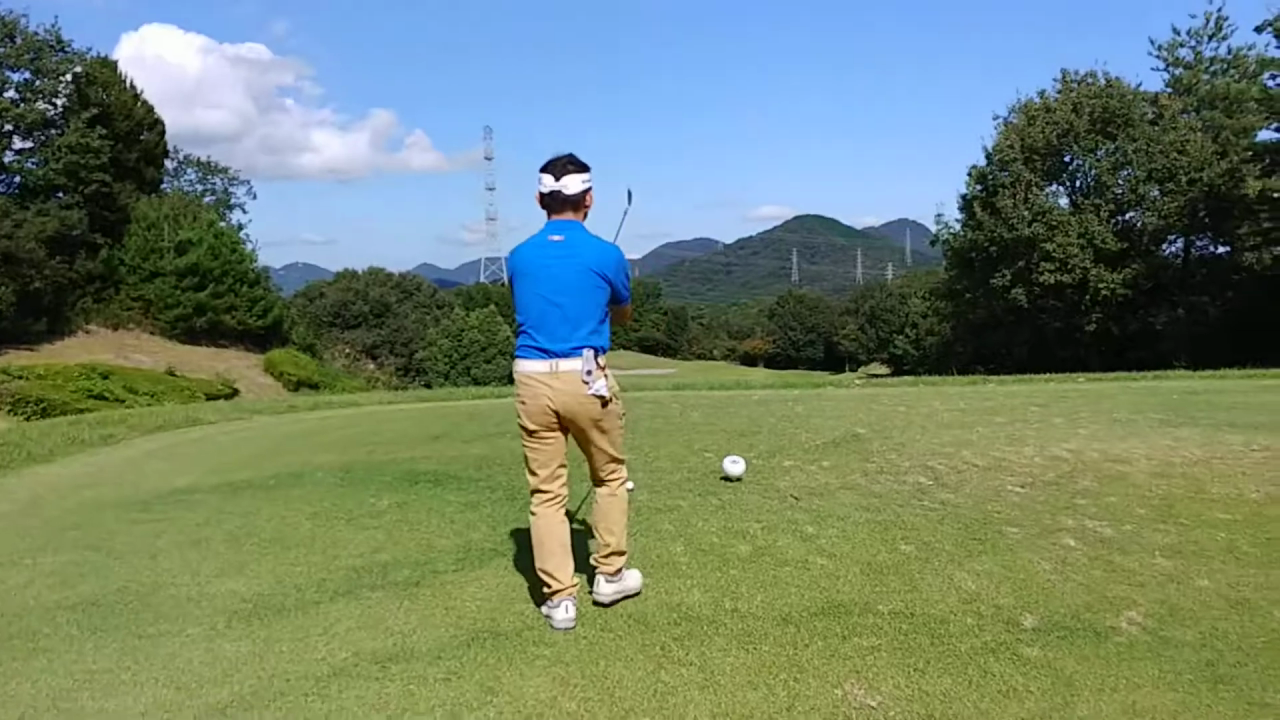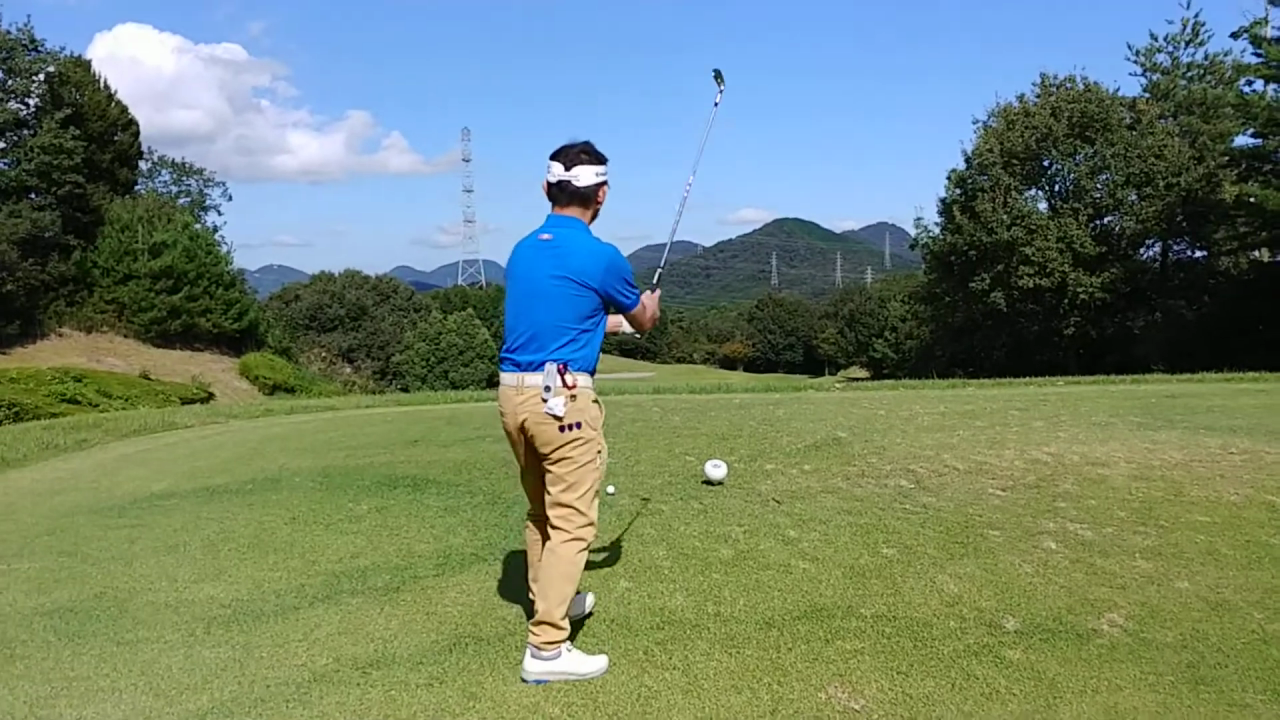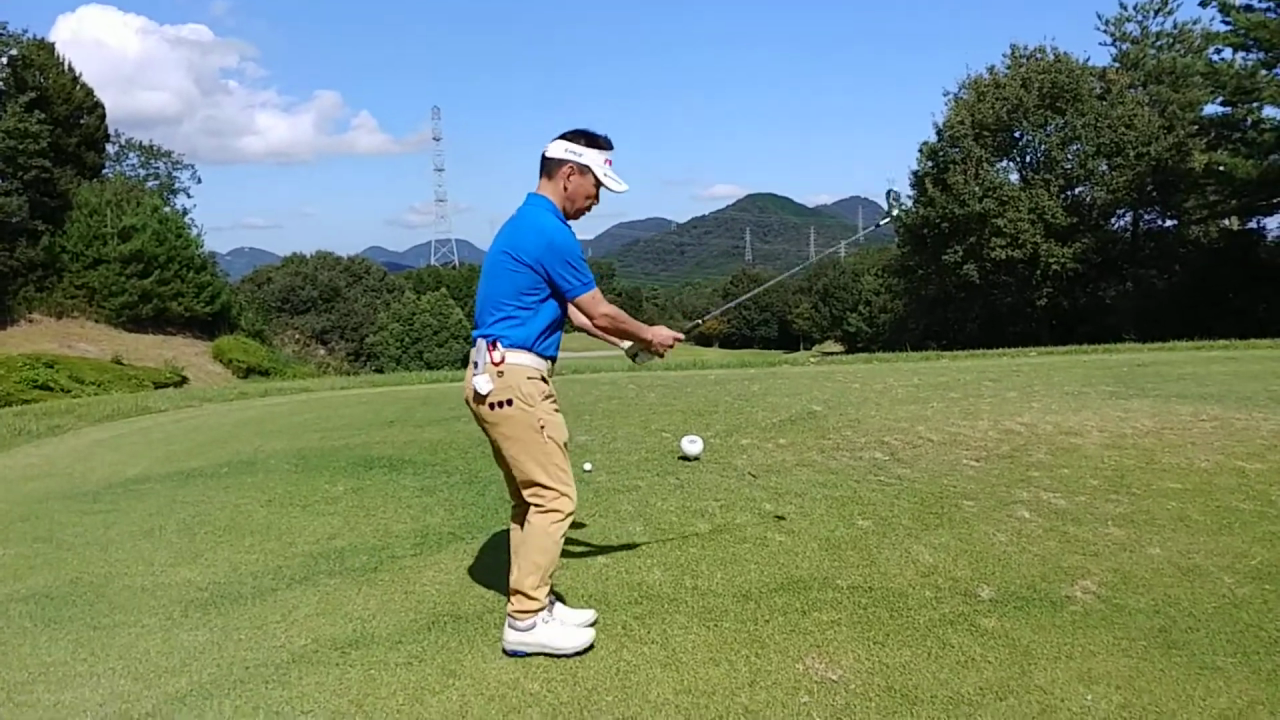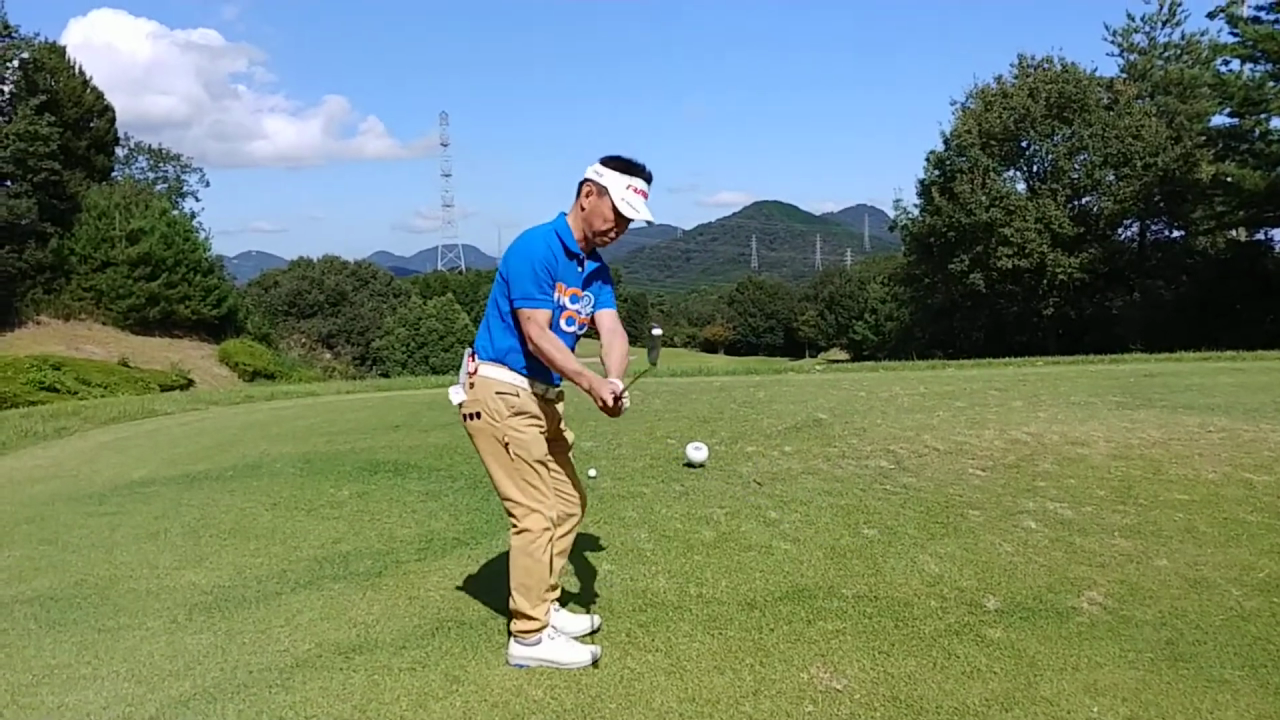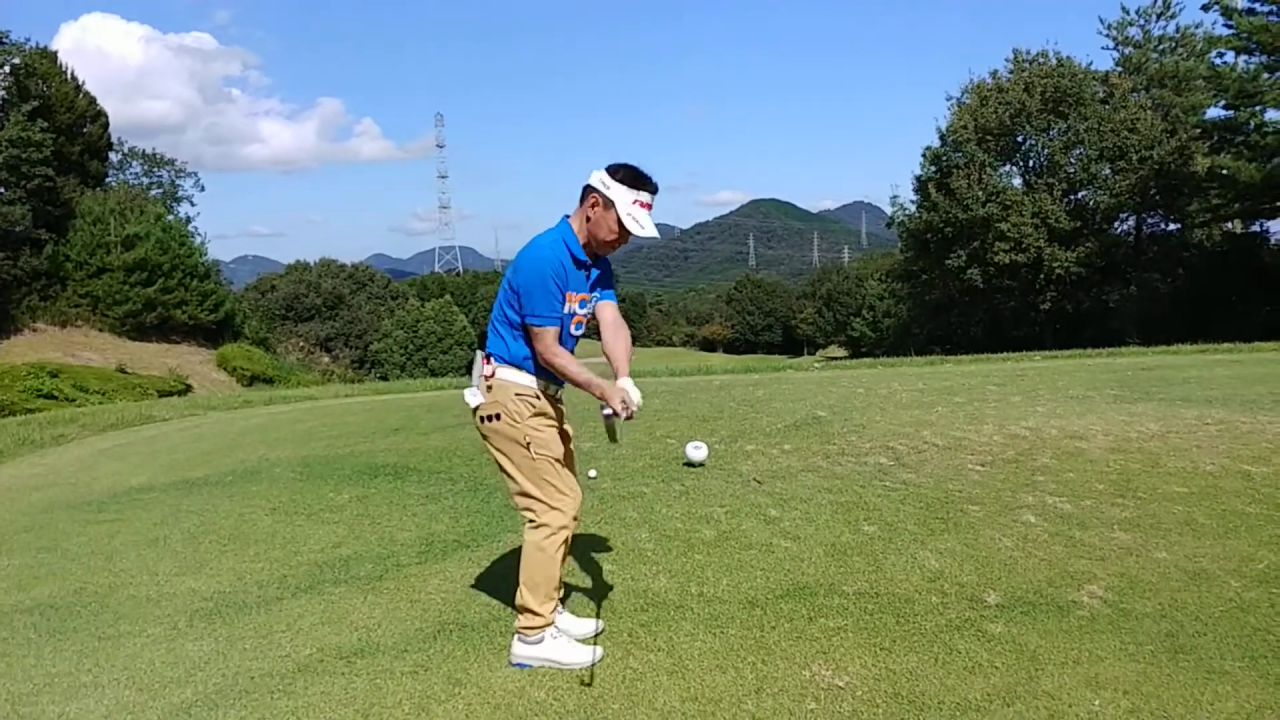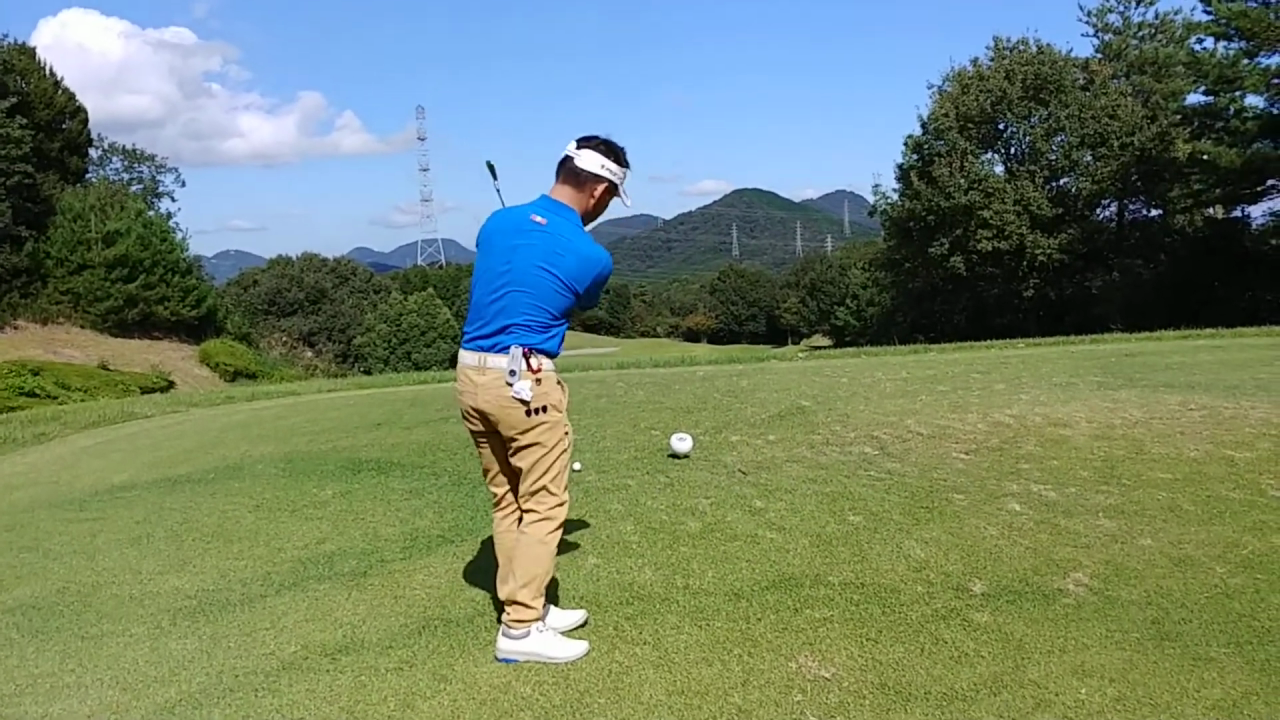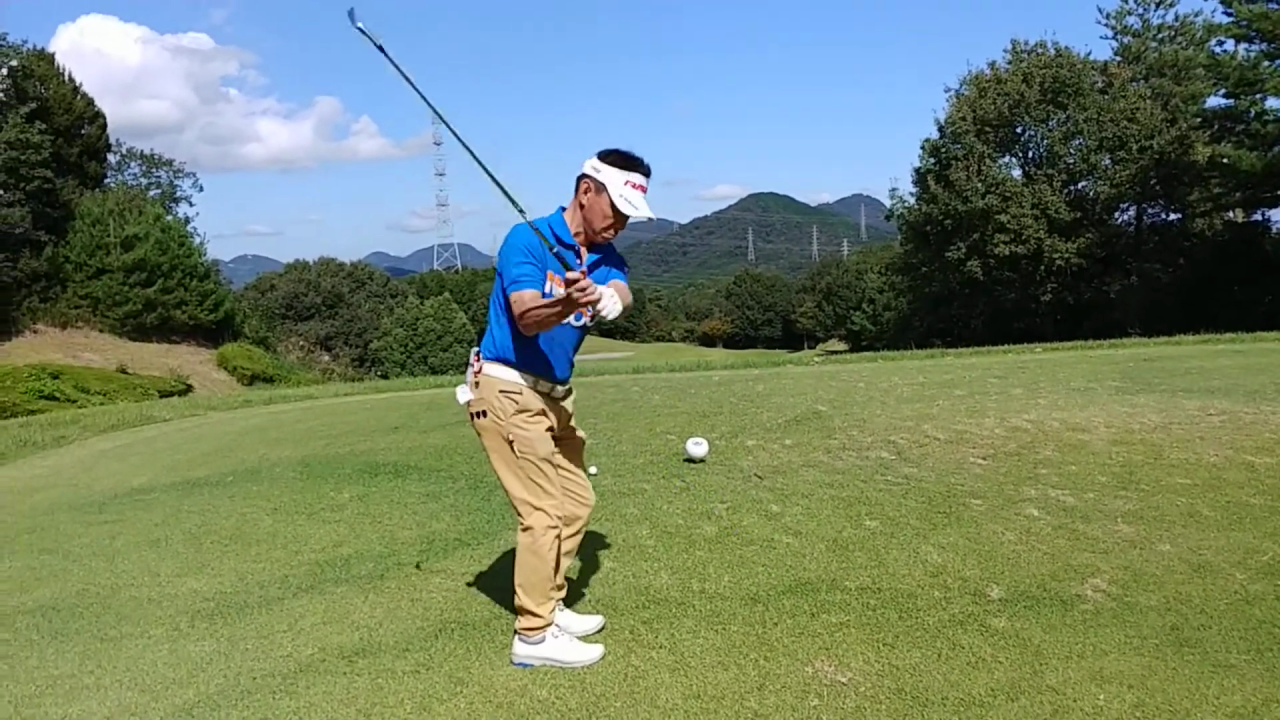
dt=0.7s
person 1, frame 1
left shoulder: (518, 257)
right shoulder: (607, 255)
right elbow: (622, 315)
left hip: (533, 381)
right hip: (587, 380)
left knee: (546, 493)
right knee: (610, 476)
left ankle: (559, 598)
right ankle: (610, 574)
person 1, frame 2
left shoulder: (522, 251)
right shoulder: (600, 256)
right elbow: (643, 320)
left wrist: (614, 320)
right wrist: (649, 306)
left hip: (514, 394)
right hip: (564, 398)
left knee: (542, 513)
right knee: (572, 523)
left ankle: (551, 603)
right ankle: (547, 649)
person 1, frame 3
left shoulder: (526, 223)
right shoulder: (549, 233)
left elbow: (565, 309)
right elbow: (599, 312)
left wrist: (625, 341)
right wrist: (648, 335)
left hip: (497, 376)
right hip: (515, 378)
left knee: (530, 500)
right knee: (552, 497)
left ankle: (535, 604)
right ankle: (524, 619)
person 1, frame 4
left shoulder: (598, 269)
right shoulder: (535, 246)
left elbow: (611, 329)
right elbow: (536, 335)
left wrist: (615, 380)
right wrist: (591, 385)
left hip: (544, 397)
right hip: (502, 393)
left knee: (568, 504)
right knee: (534, 514)
left ankle: (545, 608)
right ankle: (529, 636)
person 1, frame 5
left shoulder: (599, 266)
right shoulder: (543, 256)
left elbow: (613, 325)
right elbow: (548, 351)
left wrist: (624, 382)
right wrist: (603, 389)
left hip: (543, 395)
right hip: (512, 393)
left knee: (562, 505)
right knee: (550, 512)
left ankle: (545, 611)
right ankle: (533, 635)
person 1, frame 6
left shoulder: (499, 222)
right shoulder: (592, 258)
left hip: (473, 375)
right hip: (525, 381)
left knee: (508, 500)
right knee: (544, 505)
left ankle: (525, 606)
right ankle: (520, 631)
person 1, frame 7
left shoulder: (607, 257)
right shoulder: (527, 239)
left elbow: (620, 295)
right elbow: (527, 318)
left wrist: (610, 300)
right wrist: (567, 302)
left hip: (551, 394)
right hip: (508, 391)
left knee: (574, 503)
right knee: (542, 513)
left ankle: (549, 608)
right ankle: (533, 635)
